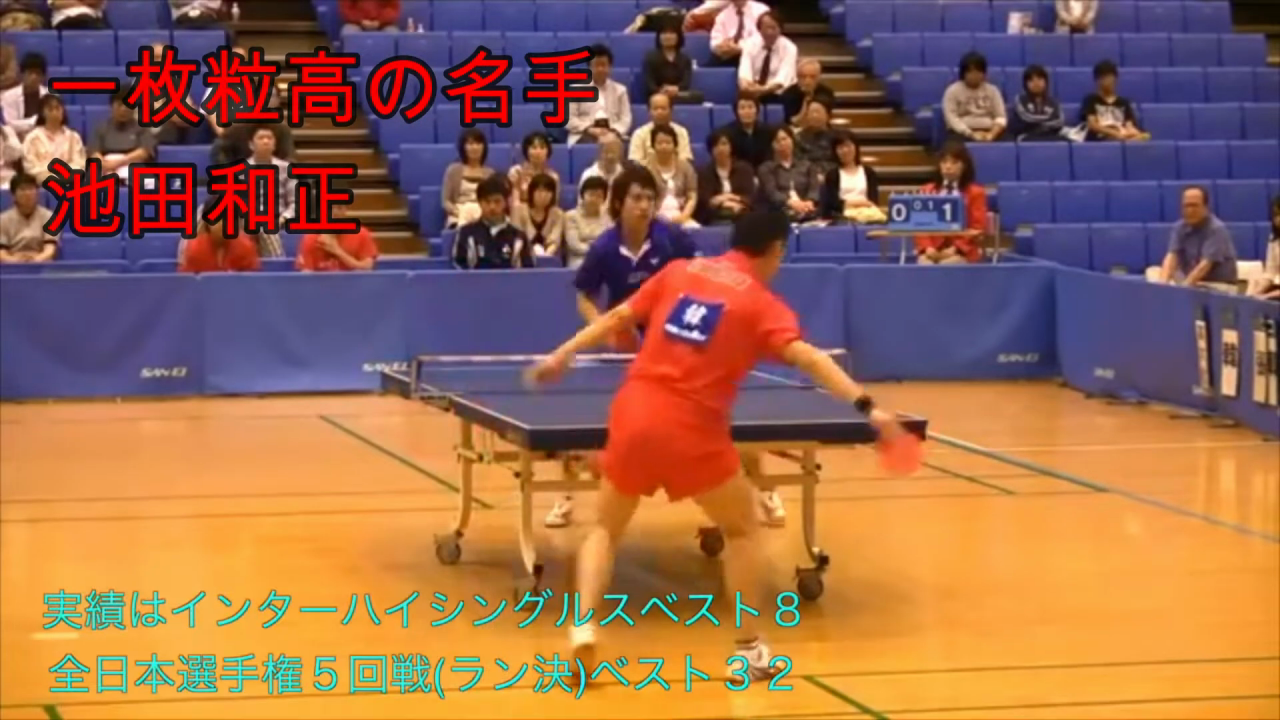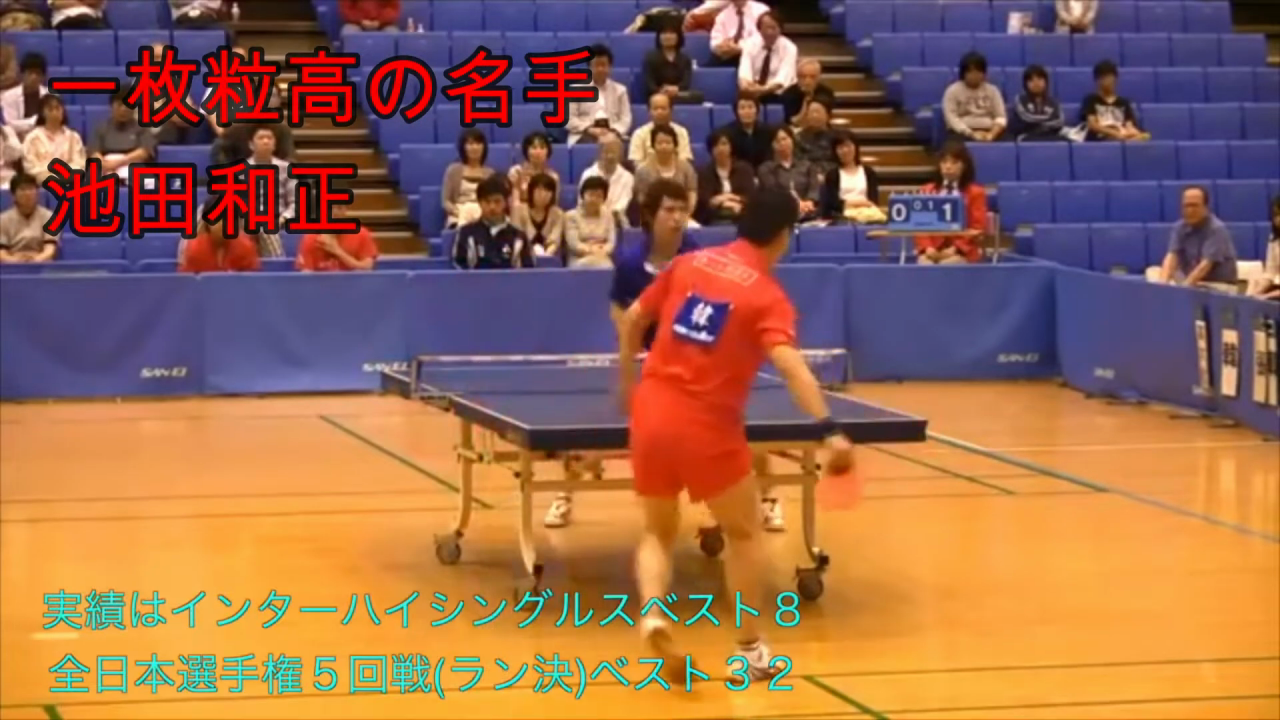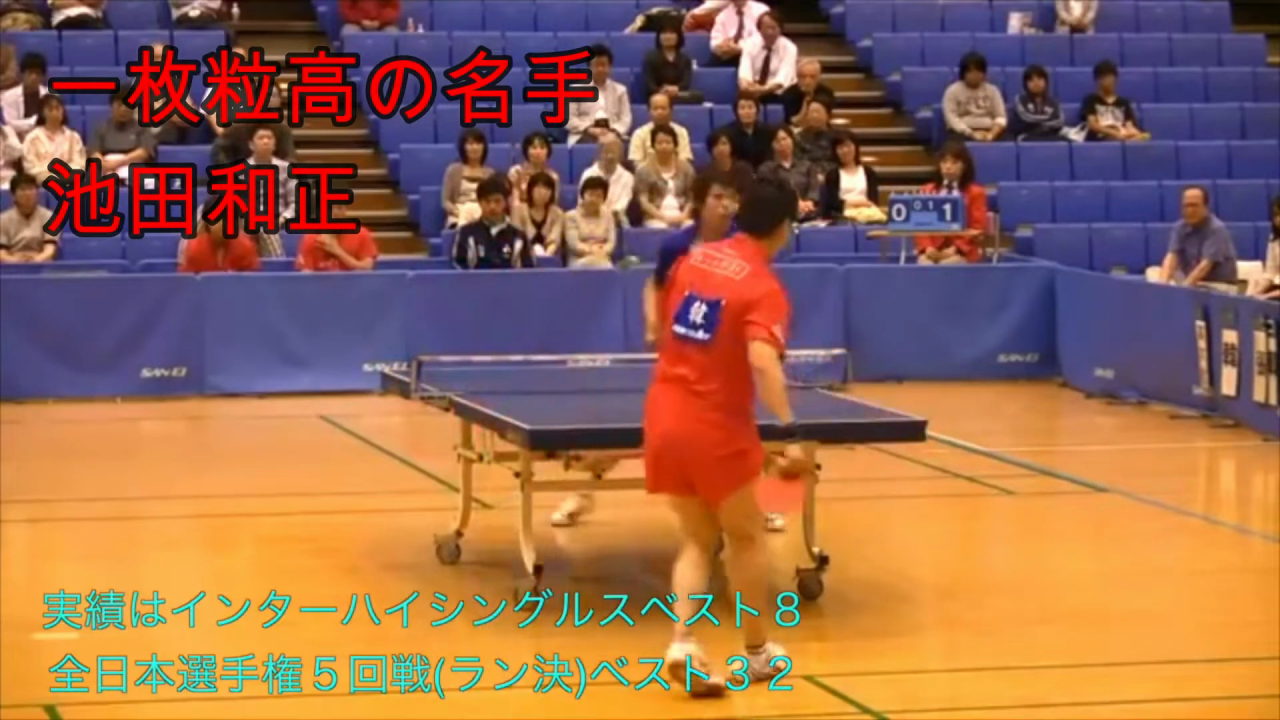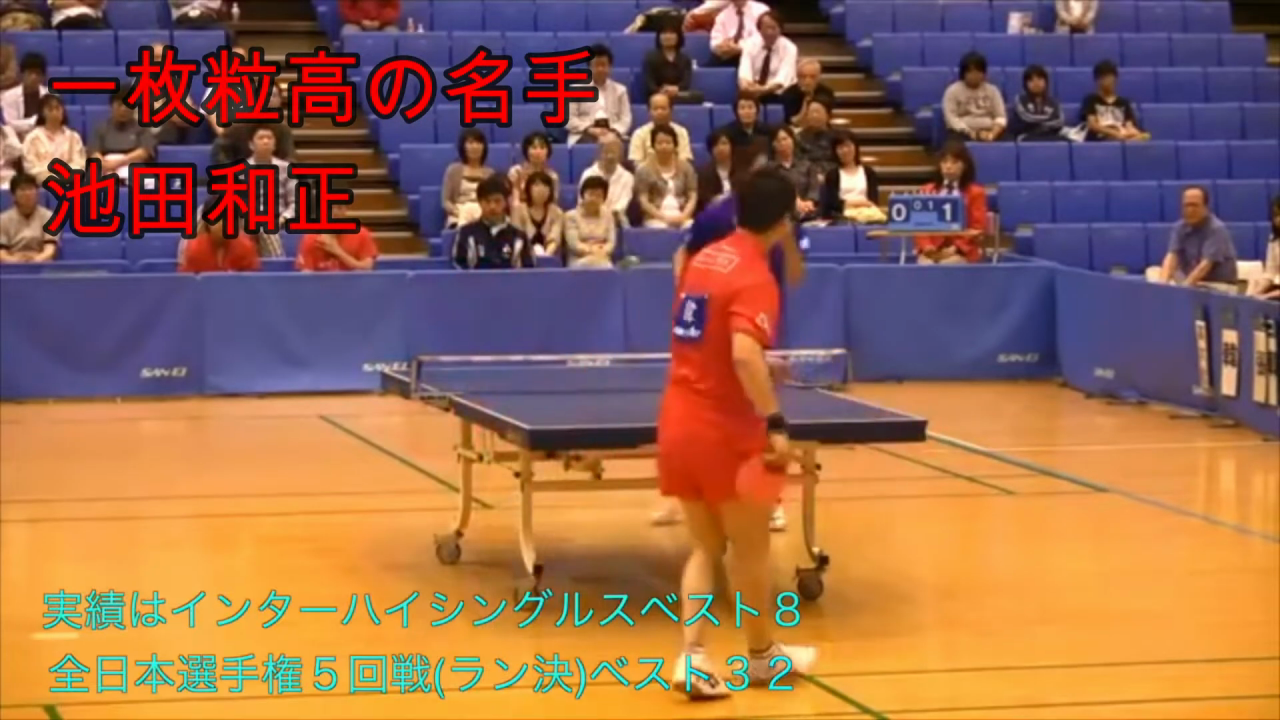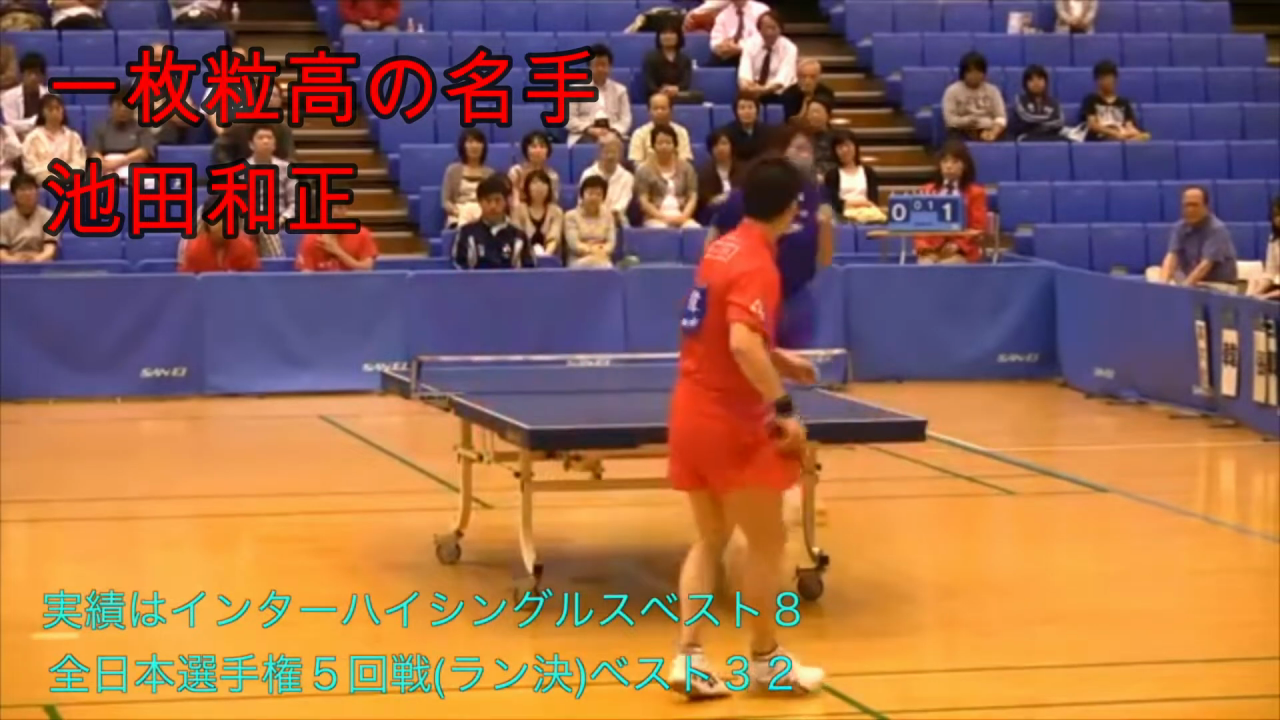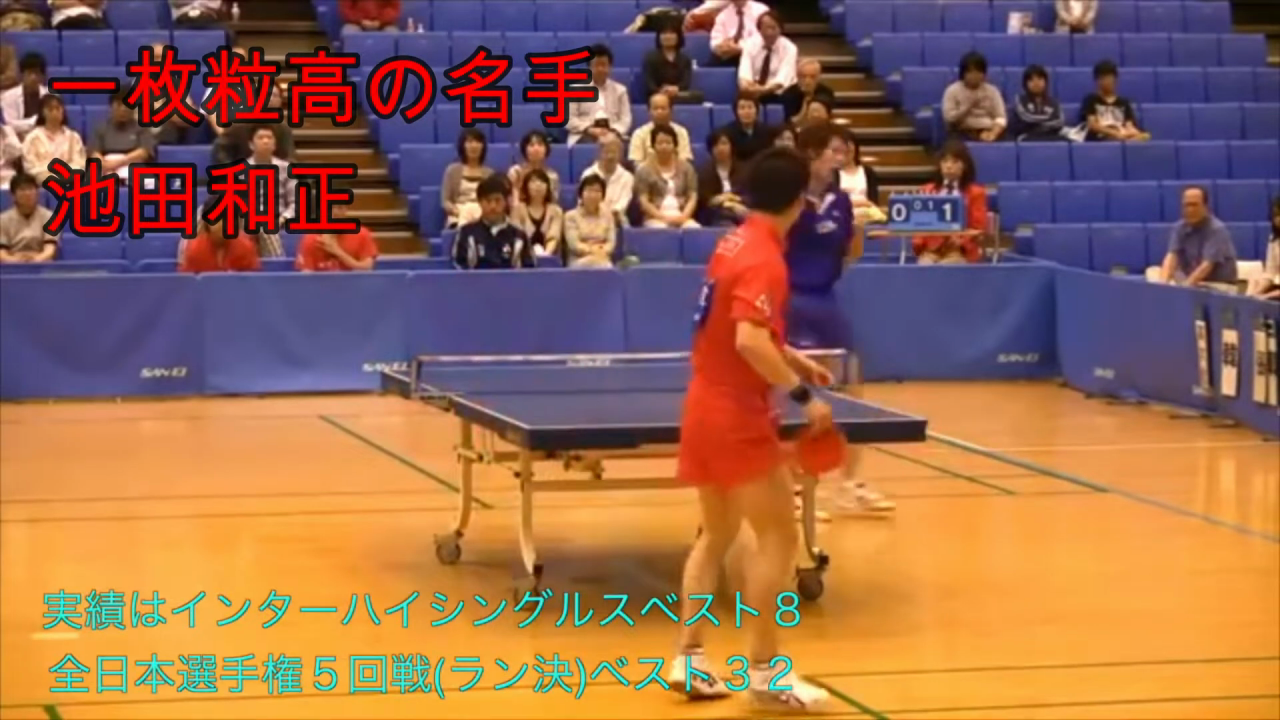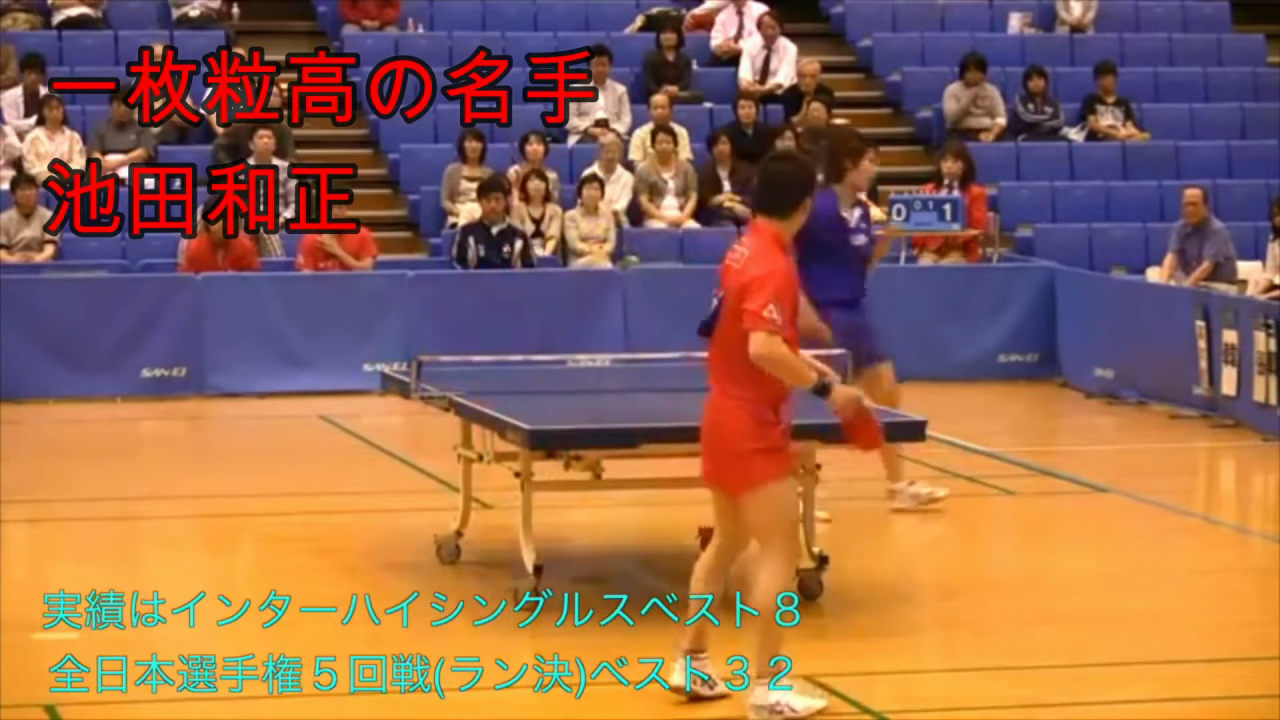
dt=0.1s
person 1, frame 1
left shoulder: (679, 270)
right shoulder: (762, 306)
left elbow: (618, 317)
right elbow: (807, 357)
left wrist: (562, 355)
right wrist: (866, 405)
left hip: (634, 416)
right hip: (691, 432)
left knee: (603, 529)
right knee: (744, 532)
left ankle: (584, 627)
right ankle: (750, 649)
person 1, frame 2
left shoulder: (689, 262)
right shoulder: (768, 295)
left elbow: (633, 319)
right elbow: (790, 364)
left wrist: (627, 381)
right wrist: (828, 429)
left hip: (652, 415)
right hip: (708, 427)
left knee: (657, 535)
right knee: (744, 533)
left ankle: (653, 617)
right ankle: (751, 651)
person 1, frame 3
left shoulder: (692, 259)
right shoulder: (764, 288)
left elbow: (664, 322)
right elbow: (762, 362)
right wrist: (792, 434)
left hip: (664, 418)
right hip: (717, 429)
left knee: (698, 543)
right knee: (747, 539)
left ankle: (683, 644)
right ankle: (757, 652)
person 1, frame 4
left shoulder: (704, 258)
right shoulder: (756, 279)
right elbow: (744, 356)
right wrist: (775, 425)
left hip: (678, 421)
right hip: (723, 428)
left knee: (707, 545)
right knee: (750, 546)
left ankle: (692, 658)
right ankle: (764, 654)
person 1, frame 5
left shoulder: (718, 249)
right shoulder: (758, 267)
right elbow: (743, 346)
left wrist: (778, 358)
right wrist: (785, 409)
left hip: (688, 413)
right hip: (727, 421)
left knee: (708, 540)
right knee: (767, 542)
left ankle: (688, 658)
right ankle: (766, 660)
person 1, frame 6
left shoulder: (736, 242)
right shoulder: (765, 259)
right elbow: (749, 341)
left wrist: (797, 360)
right wrist: (805, 393)
left hip: (708, 409)
right hip: (736, 416)
left knee: (715, 537)
right knee: (777, 540)
left ankle: (688, 660)
right ankle: (766, 672)
person 1, frame 7
left shoulder: (746, 250)
right shoulder: (773, 267)
right elbow: (764, 351)
left wrist: (809, 366)
right wrist: (826, 388)
left hip: (727, 417)
right hip: (751, 425)
left knee: (726, 542)
right knee: (780, 552)
left ankle: (690, 662)
person 2, frame 1
left shoulder: (671, 239)
right shoulder: (603, 249)
right elbow: (583, 296)
right hip: (630, 341)
left ankle: (763, 493)
right ankle: (568, 497)
person 2, frame 2
left shoulder: (702, 259)
right shoulder: (630, 261)
left elbow: (722, 302)
right elbow: (618, 307)
right wrist: (624, 346)
left hip: (699, 352)
right hip: (651, 355)
left knee: (735, 426)
right knee: (610, 425)
left ankle: (766, 498)
right ankle: (565, 496)
person 2, frame 3
left shoulder: (744, 247)
right shoulder: (677, 245)
left elbow: (756, 300)
right elbow: (656, 288)
right wrist: (654, 325)
left hip: (730, 341)
right hip: (684, 345)
right knee: (643, 422)
left ankle: (767, 497)
right ankle: (586, 495)
person 2, frame 4
left shoulder: (783, 217)
right shoulder: (716, 215)
left elbow: (794, 279)
right elbow: (686, 258)
left wrist: (789, 246)
right wrist: (686, 298)
left hip: (762, 319)
right hip: (720, 320)
left knee: (762, 405)
right knee: (701, 406)
left ankle: (767, 499)
right ankle: (675, 490)
person 2, frame 5
left shoulder: (813, 196)
right shoulder: (747, 196)
left elbow: (824, 260)
right elbow: (714, 242)
left wrist: (826, 228)
right wrist: (716, 287)
left hip: (796, 302)
right hip: (755, 305)
left knee: (798, 385)
right knee: (764, 394)
left ankle: (794, 481)
person 2, frame 6
left shoulder: (841, 200)
left elbow: (847, 255)
left wrist: (857, 231)
left hip: (825, 301)
right hip: (792, 303)
left knee: (847, 387)
left ankle: (851, 483)
person 2, frame 7
left shoulder: (862, 211)
right shoulder: (818, 208)
left wrist: (880, 247)
left hip: (855, 314)
right hip: (825, 318)
left knee: (889, 396)
left ankle: (900, 486)
